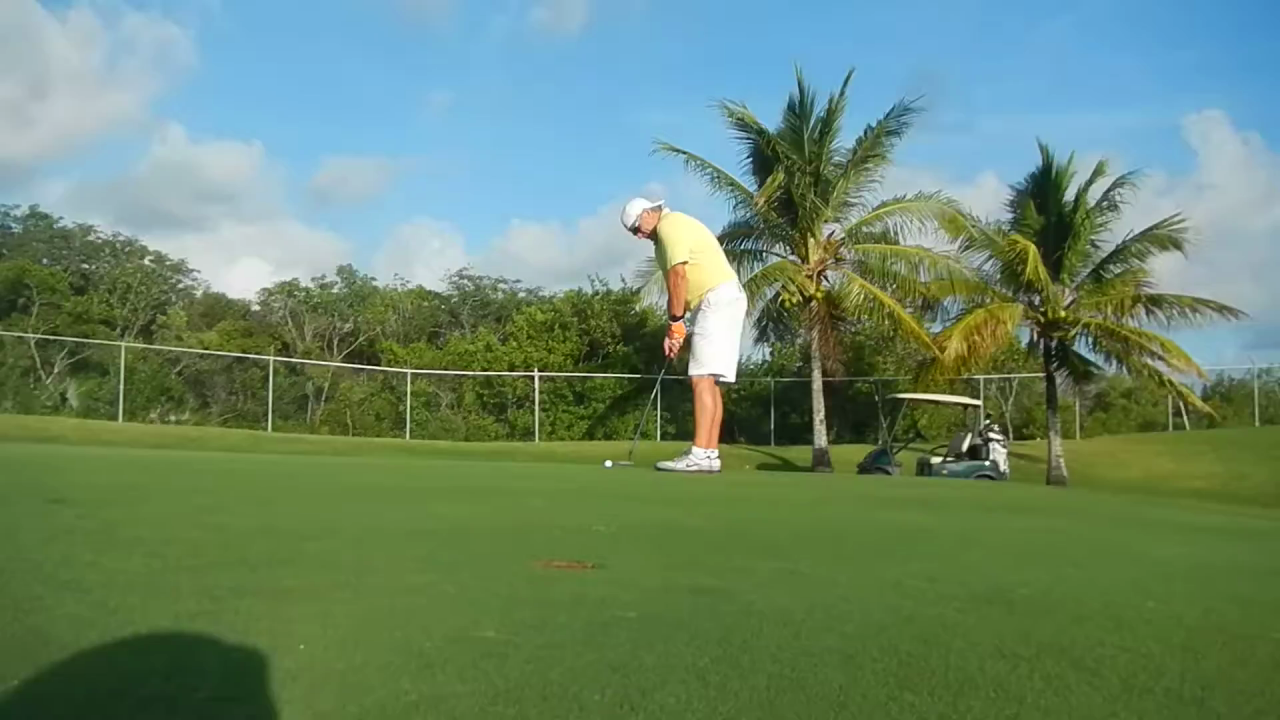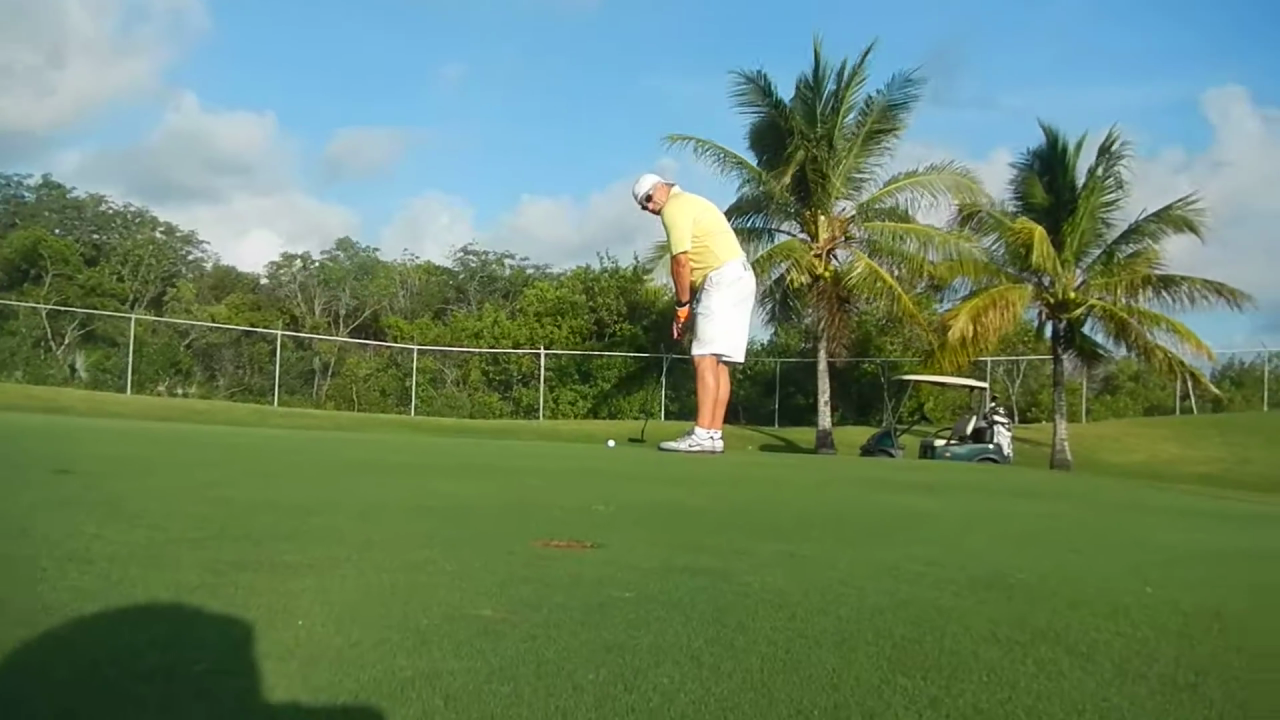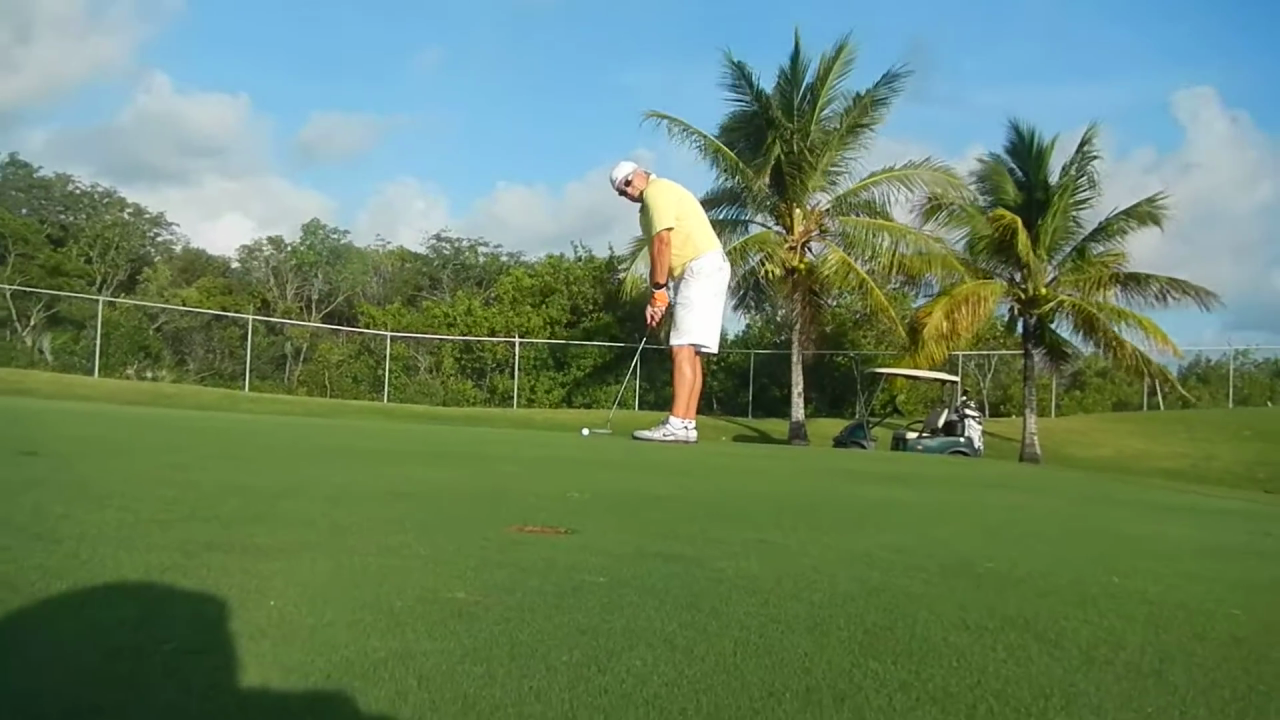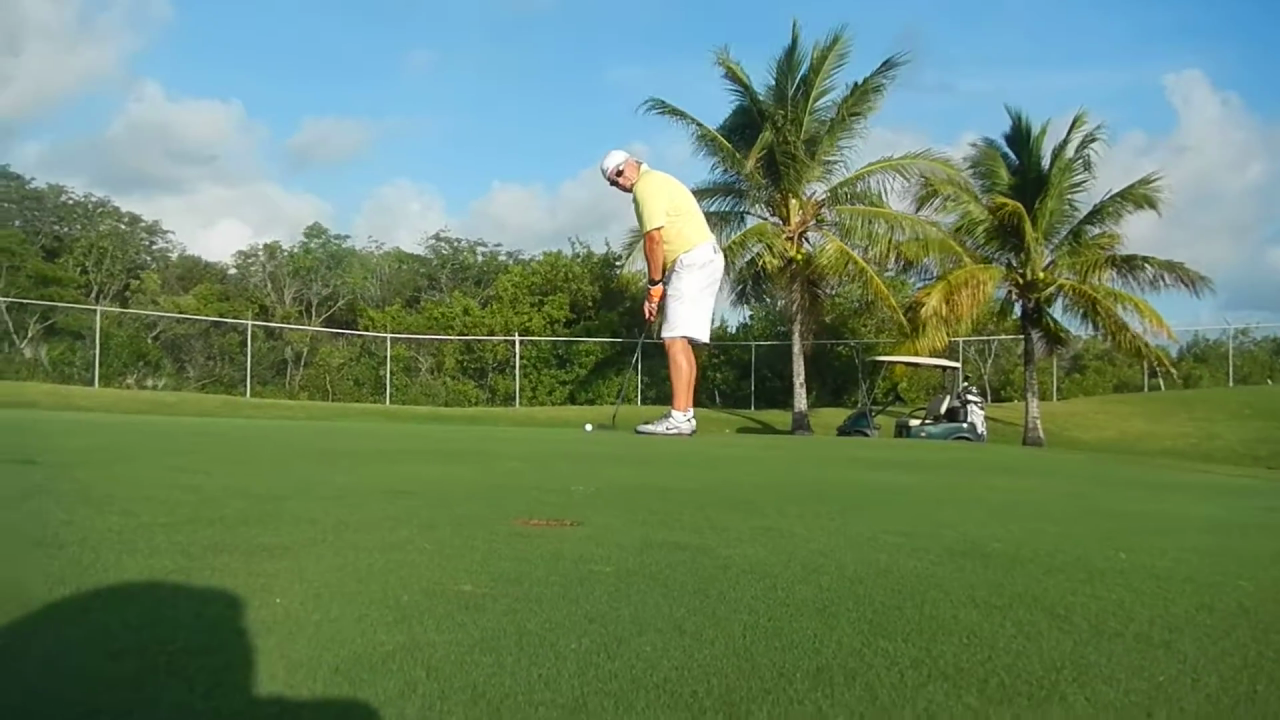
dt=0.5s
person 1, frame 1
left shoulder: (670, 224)
right shoulder: (661, 241)
left elbow: (678, 276)
right elbow: (676, 286)
left wrist: (675, 323)
right wrist: (674, 330)
left hip: (719, 300)
right hip: (713, 303)
left knee: (703, 378)
right knee: (709, 380)
left ankle: (699, 454)
right ankle: (710, 453)
person 1, frame 2
left shoulder: (674, 207)
right shoulder: (685, 205)
left elbow: (680, 263)
right elbow: (690, 265)
left wrist: (682, 307)
right wrist: (684, 308)
left hip: (724, 279)
right hip: (736, 279)
left knee: (706, 357)
right knee: (718, 360)
left ankle: (703, 434)
right ankle: (713, 434)
person 1, frame 3
left shoulder: (657, 190)
right shoulder: (645, 210)
left elbow: (663, 242)
right elbow: (656, 256)
left wrist: (658, 290)
right wrist: (655, 298)
left hip: (703, 268)
right hip: (695, 273)
left knee: (683, 347)
right knee: (690, 350)
left ankle: (677, 424)
right ankle: (687, 424)
person 1, frame 4
left shoulder: (647, 184)
right shoulder: (647, 189)
left elbow: (654, 240)
right elbow: (657, 243)
left wrist: (654, 285)
right wrist: (655, 288)
left hip: (694, 260)
right hip: (699, 261)
left knee: (675, 339)
right knee: (682, 341)
left ankle: (678, 418)
right ankle: (685, 414)
